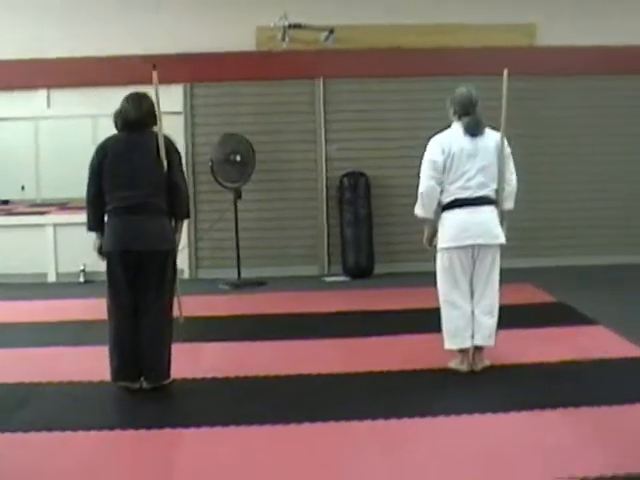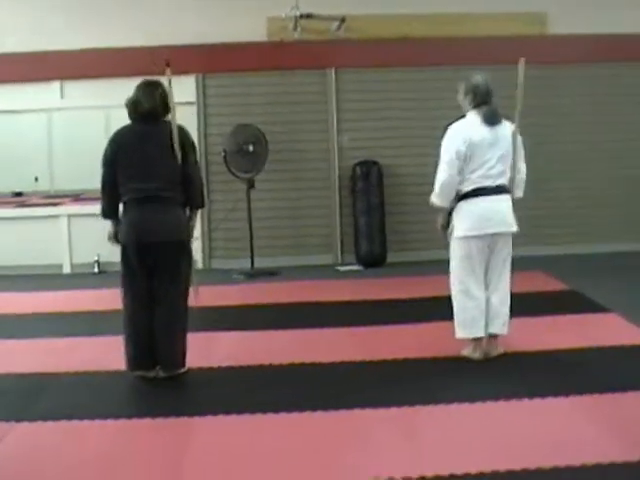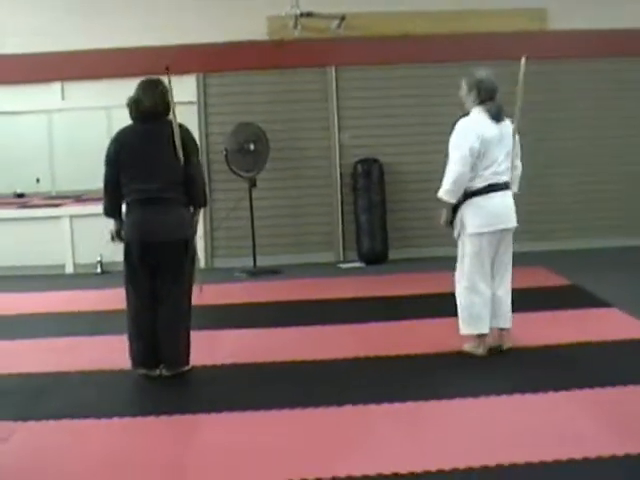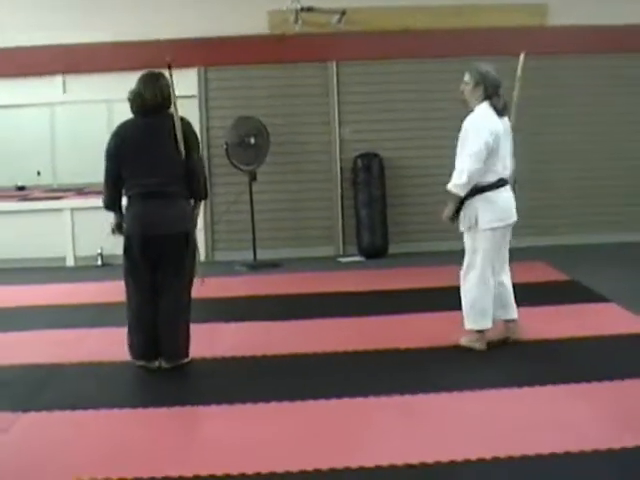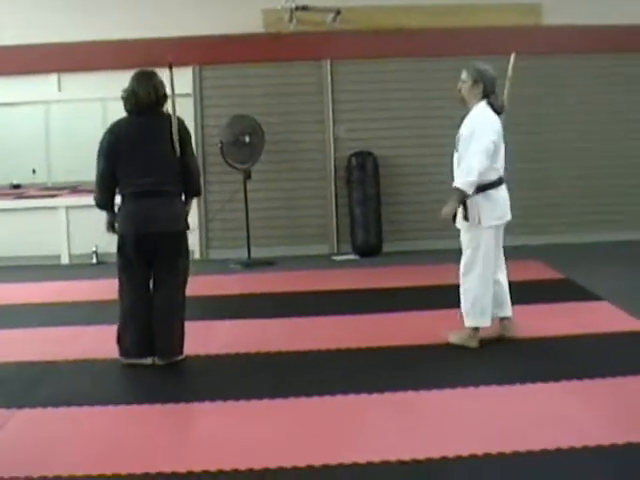
dt=0.1s
person 1, frame 1
left shoulder: (106, 148)
right shoulder: (164, 145)
left elbow: (94, 195)
right elbow: (179, 190)
left wrist: (99, 234)
right wrist: (177, 230)
left hip: (119, 232)
right hip: (157, 232)
left knee: (122, 307)
right knee: (156, 306)
left ankle: (127, 374)
right ankle: (155, 374)
person 1, frame 2
left shoulder: (120, 138)
right shoulder: (178, 135)
left elbow: (108, 184)
right elbow: (193, 181)
left wrist: (114, 222)
right wrist: (191, 217)
left hip: (134, 223)
right hip: (172, 222)
left knee: (136, 296)
right knee: (171, 295)
left ankle: (142, 363)
right ankle: (171, 363)
person 1, frame 3
left shoulder: (122, 138)
right shoulder: (181, 134)
left elbow: (111, 183)
right elbow: (195, 180)
left wrist: (116, 220)
right wrist: (193, 215)
left hip: (138, 223)
right hip: (175, 222)
left knee: (140, 296)
right knee: (175, 295)
left ankle: (146, 361)
right ankle: (174, 361)
person 1, frame 4
left shoulder: (123, 132)
right shoulder: (182, 127)
left elbow: (112, 177)
right elbow: (196, 173)
left wrist: (116, 213)
right wrist: (193, 207)
left hip: (139, 217)
right hip: (176, 215)
left knee: (140, 289)
right knee: (175, 287)
left ankle: (145, 353)
right ankle: (174, 353)
person 1, frame 5
left shoulder: (117, 131)
right shoulder: (175, 126)
left elbow: (105, 176)
right elbow: (191, 171)
left wrist: (109, 212)
right wrist: (185, 203)
left hip: (133, 215)
right hip: (170, 214)
left knee: (133, 285)
right knee: (170, 285)
left ankle: (136, 349)
right ankle: (168, 350)
person 2, frame 1
left shoulder: (441, 141)
right shoulder: (495, 139)
left elbow: (429, 187)
right elbow: (509, 182)
left wrist: (429, 224)
right wrist: (500, 214)
left hip: (455, 221)
right hip: (487, 219)
left knee: (454, 290)
right knee: (486, 289)
left ankle: (462, 354)
right ankle: (479, 353)
person 2, frame 2
left shoulder: (459, 130)
right shoulder: (508, 129)
left elbow: (447, 177)
right elbow: (519, 171)
left wrist: (443, 212)
left hip: (471, 211)
right hip: (501, 208)
left knee: (467, 280)
right knee: (498, 277)
left ankle: (475, 342)
right ankle: (493, 341)
person 2, frame 3
left shoulder: (467, 126)
right shoulder: (505, 124)
left elbow: (458, 172)
right elbow: (515, 167)
left wrist: (447, 208)
left hip: (477, 208)
right hip: (502, 204)
left knee: (472, 275)
right knee: (499, 274)
left ankle: (479, 339)
right ankle: (502, 333)
person 2, frame 4
left shoulder: (476, 121)
right shoulder: (500, 119)
left elbow: (470, 167)
left wrist: (452, 202)
left hip: (483, 204)
right hip: (502, 199)
left knee: (478, 270)
right knee: (497, 268)
left ankle: (478, 334)
right ankle: (509, 324)
person 2, frame 5
left shoulder: (480, 119)
right shoulder: (482, 116)
left elbow: (475, 166)
left wrist: (454, 200)
left hip: (482, 201)
right hip: (487, 199)
left knee: (475, 266)
right knee: (492, 264)
left ankle: (471, 332)
right ankle: (504, 322)
